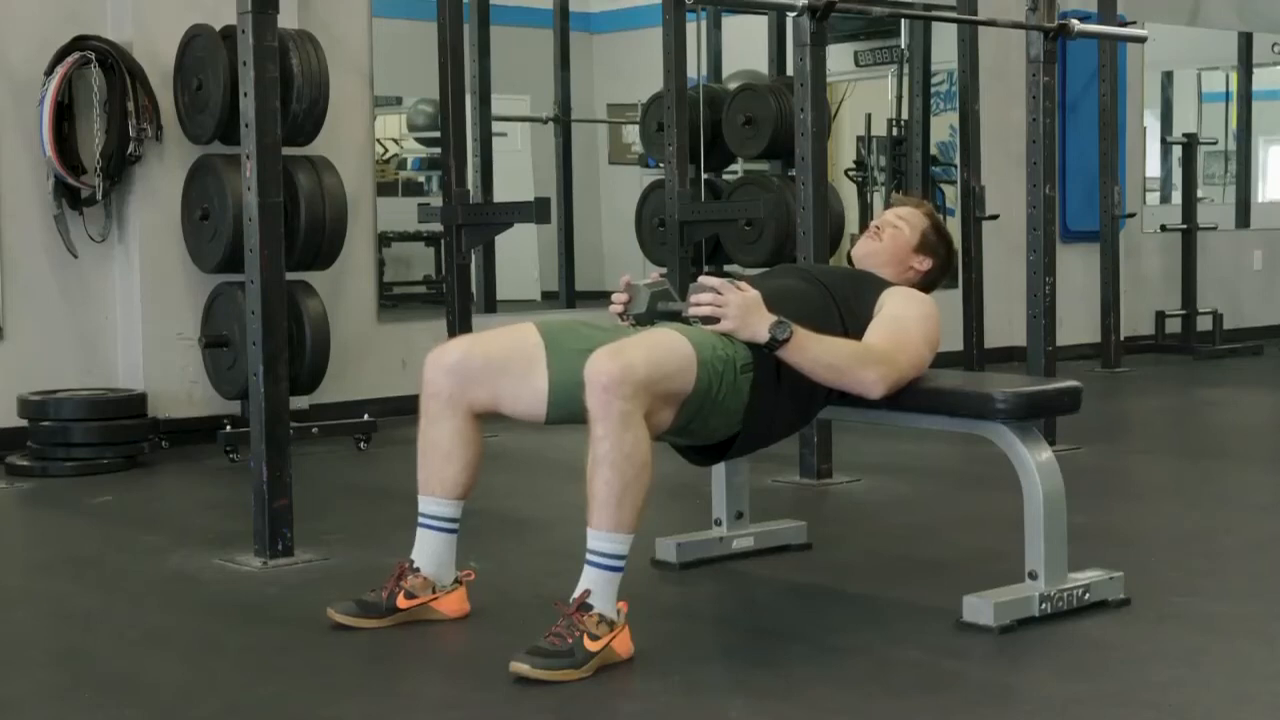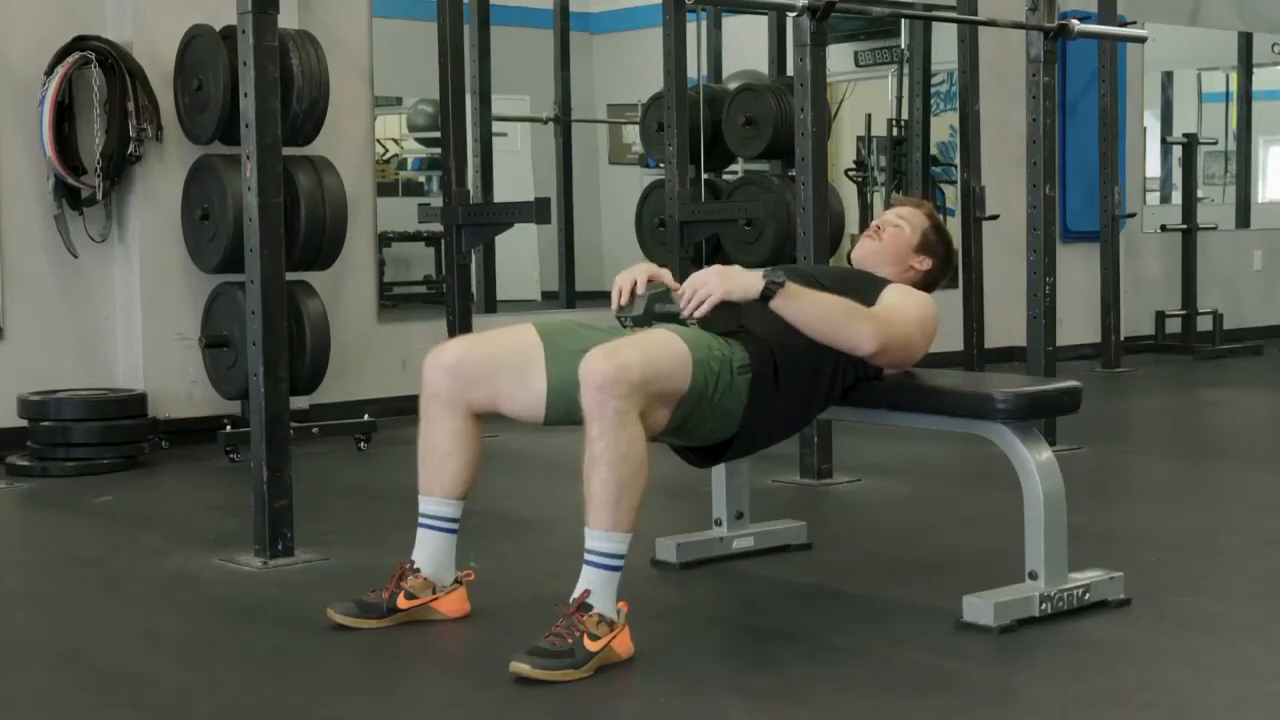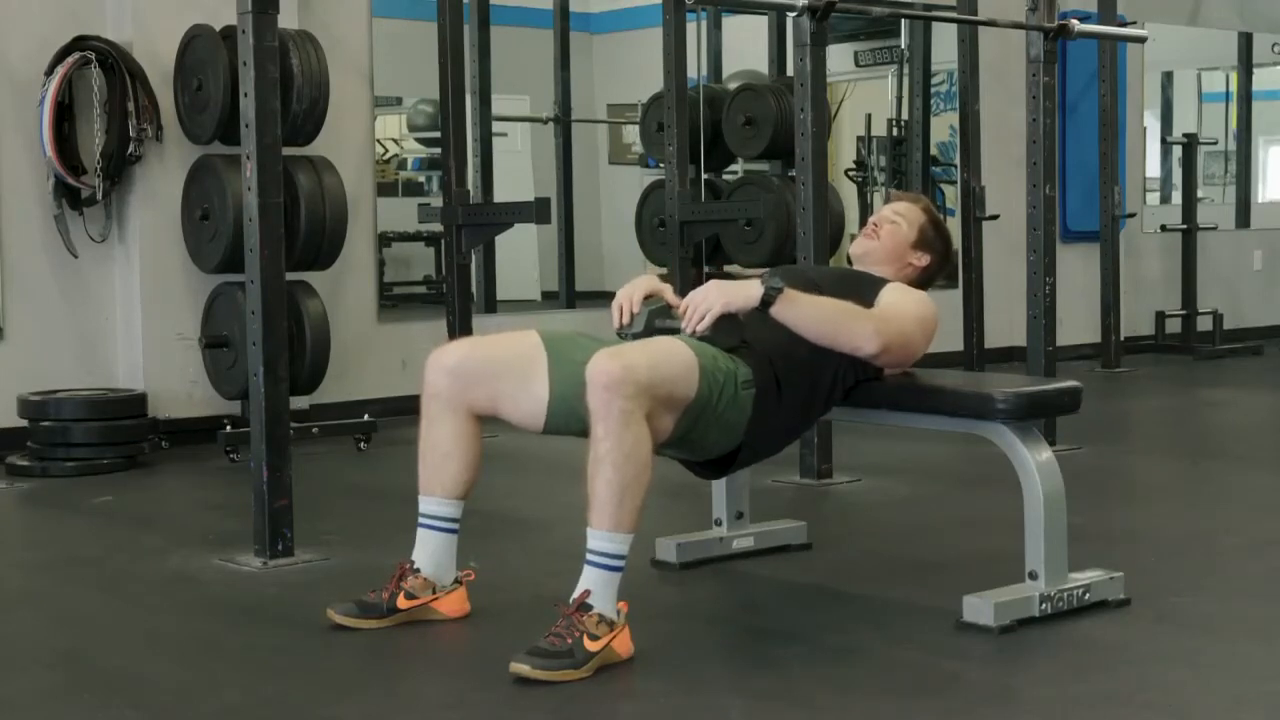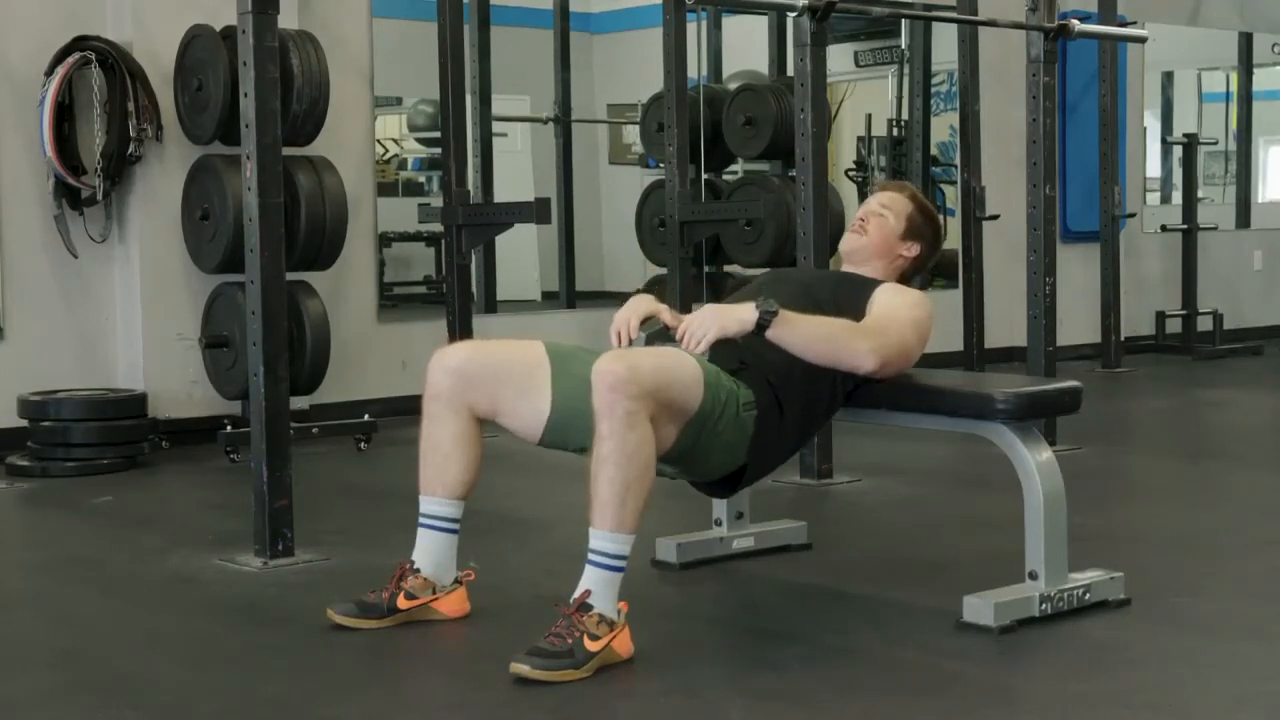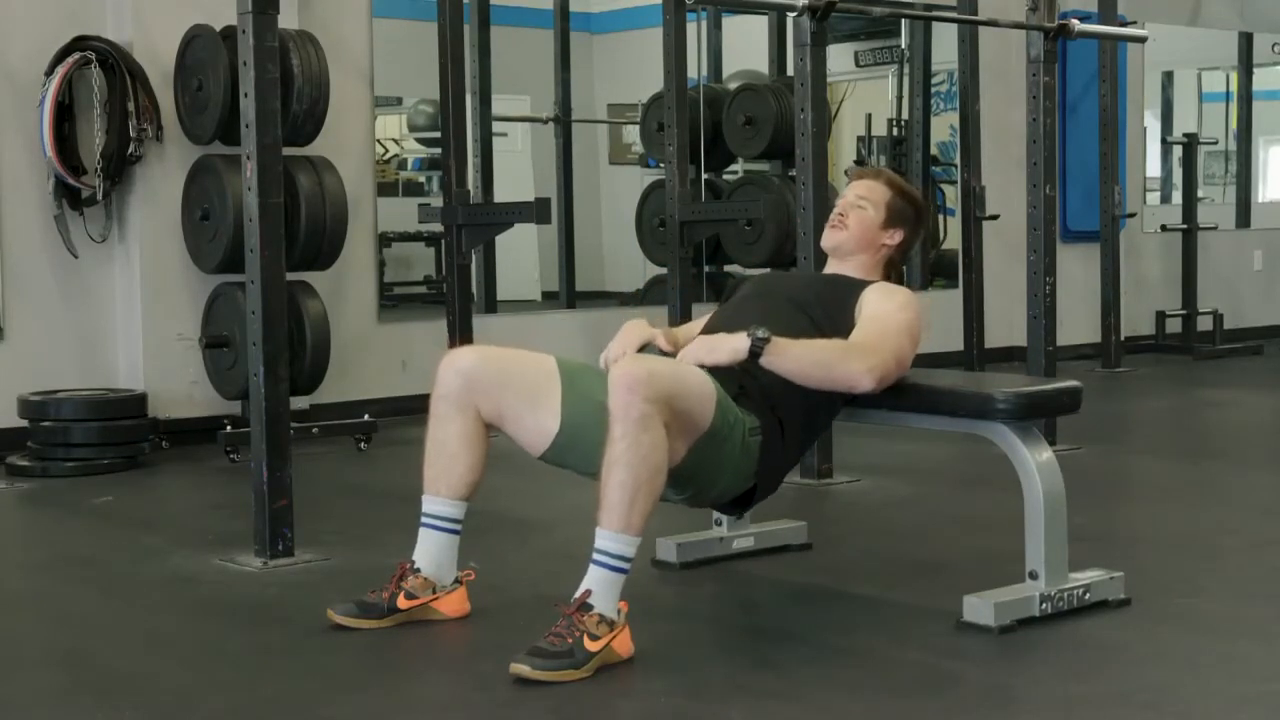
dt=1s
person 1, frame 1
left shoulder: (906, 304)
right shoulder: (809, 277)
left elbow: (875, 374)
left wrist: (768, 328)
left hip: (736, 364)
right hip: (665, 339)
left knee: (614, 376)
right knee: (451, 365)
left ankle: (598, 614)
right ankle: (431, 577)
person 1, frame 2
left shoulder: (908, 304)
right shoulder: (810, 280)
left elbow: (870, 337)
left wrist: (762, 283)
right wrist: (657, 277)
left hip: (736, 365)
right hip: (669, 346)
left knee: (607, 376)
right knee: (449, 367)
left ankle: (597, 615)
right ankle: (431, 577)
person 1, frame 3
left shoulder: (907, 303)
right shoulder: (807, 277)
left elbow: (871, 339)
left wrist: (761, 291)
right wrist: (658, 286)
left hip: (738, 380)
right hip: (670, 359)
left knee: (614, 378)
right knee: (452, 367)
left ankle: (597, 614)
right ankle: (431, 578)
person 1, frame 4
left shoulder: (899, 301)
right shoulder: (790, 277)
left elbow: (869, 352)
left wrist: (756, 315)
right wrist: (655, 307)
left hip: (735, 403)
right hip: (656, 385)
left knee: (619, 378)
right knee: (455, 367)
left ankle: (598, 614)
right ankle: (431, 579)
person 1, frame 5
left shoulder: (887, 301)
right shoulder: (776, 281)
left elbow: (865, 369)
left wrist: (748, 342)
right wrist: (647, 330)
left hip: (733, 430)
right hip: (651, 403)
left knee: (637, 382)
right knee: (465, 370)
left ankle: (598, 614)
right ankle: (431, 578)
